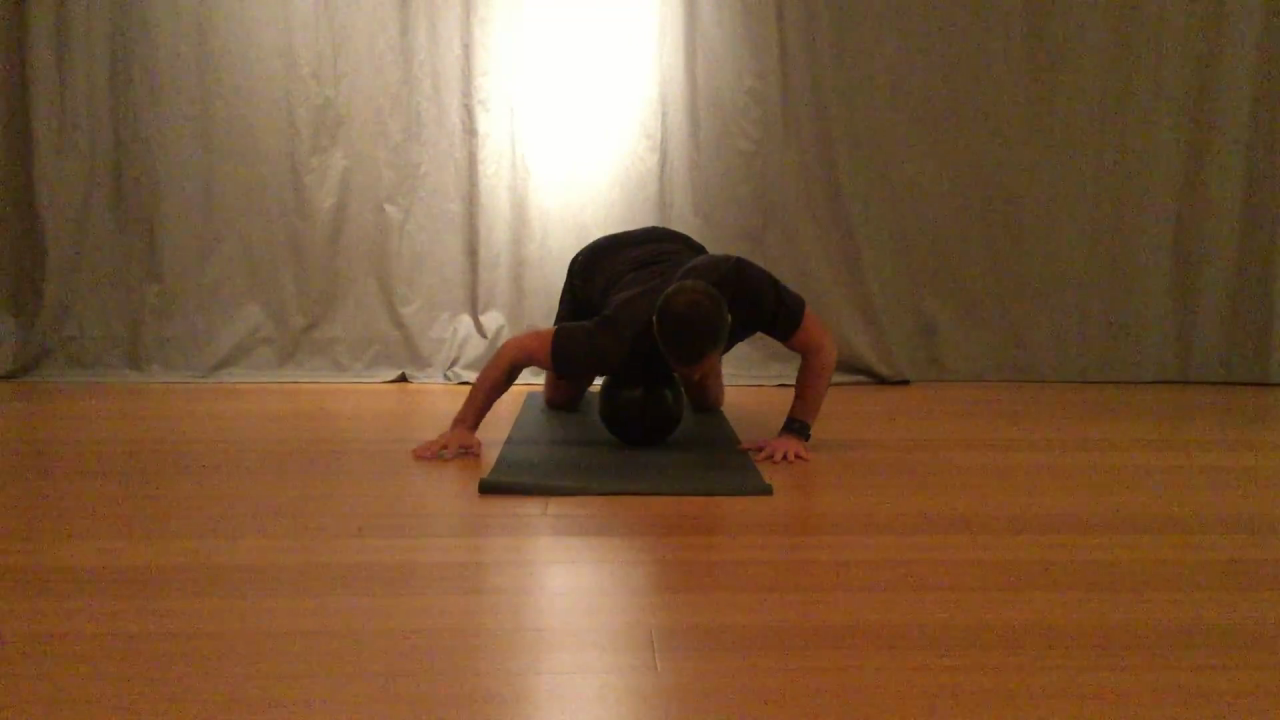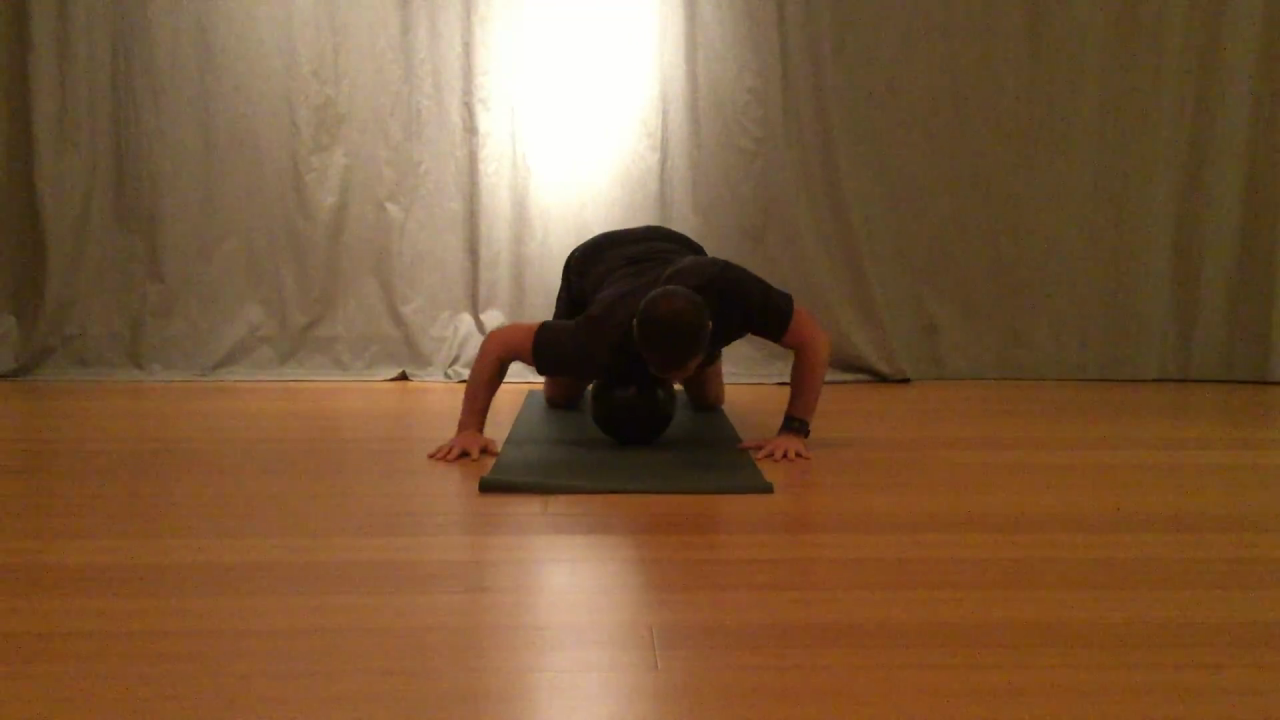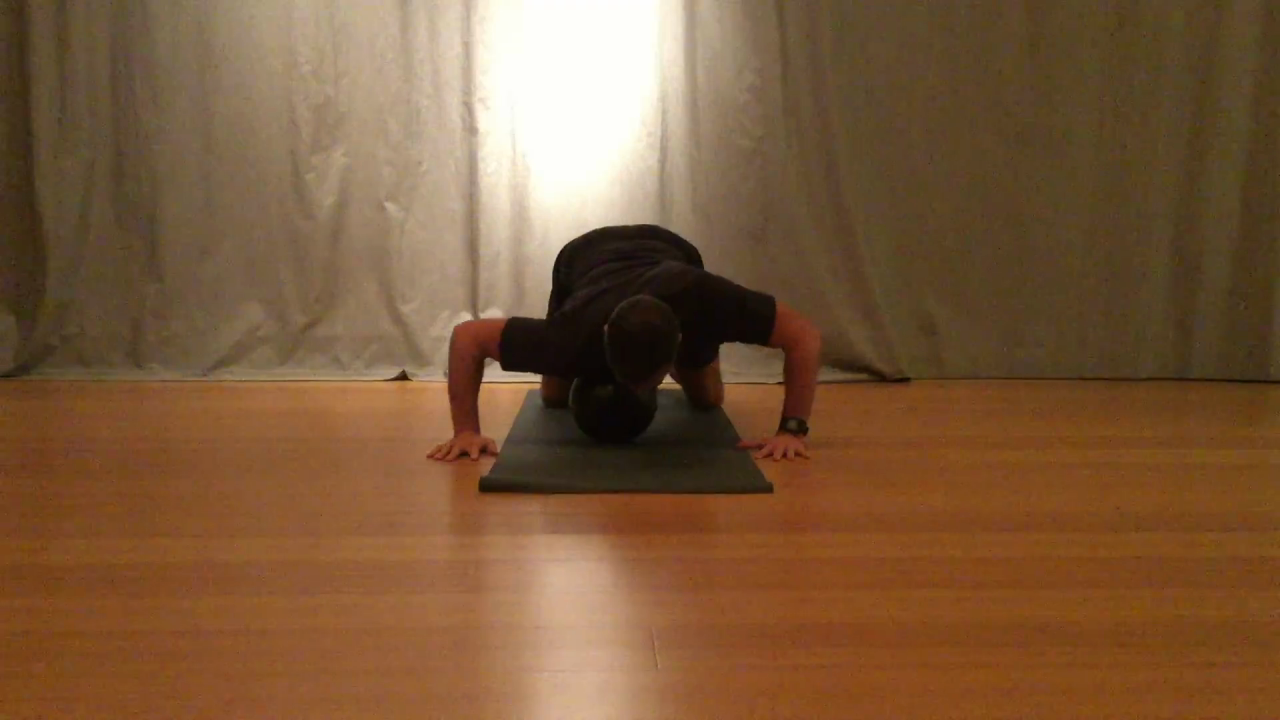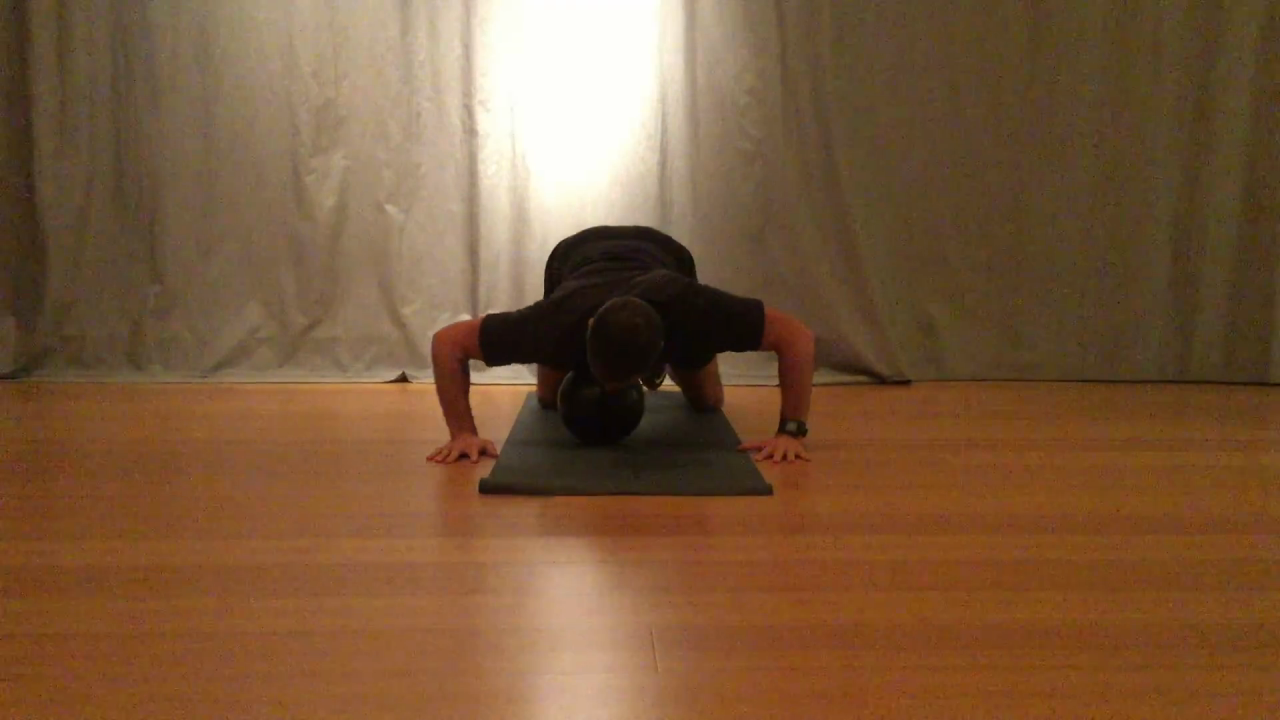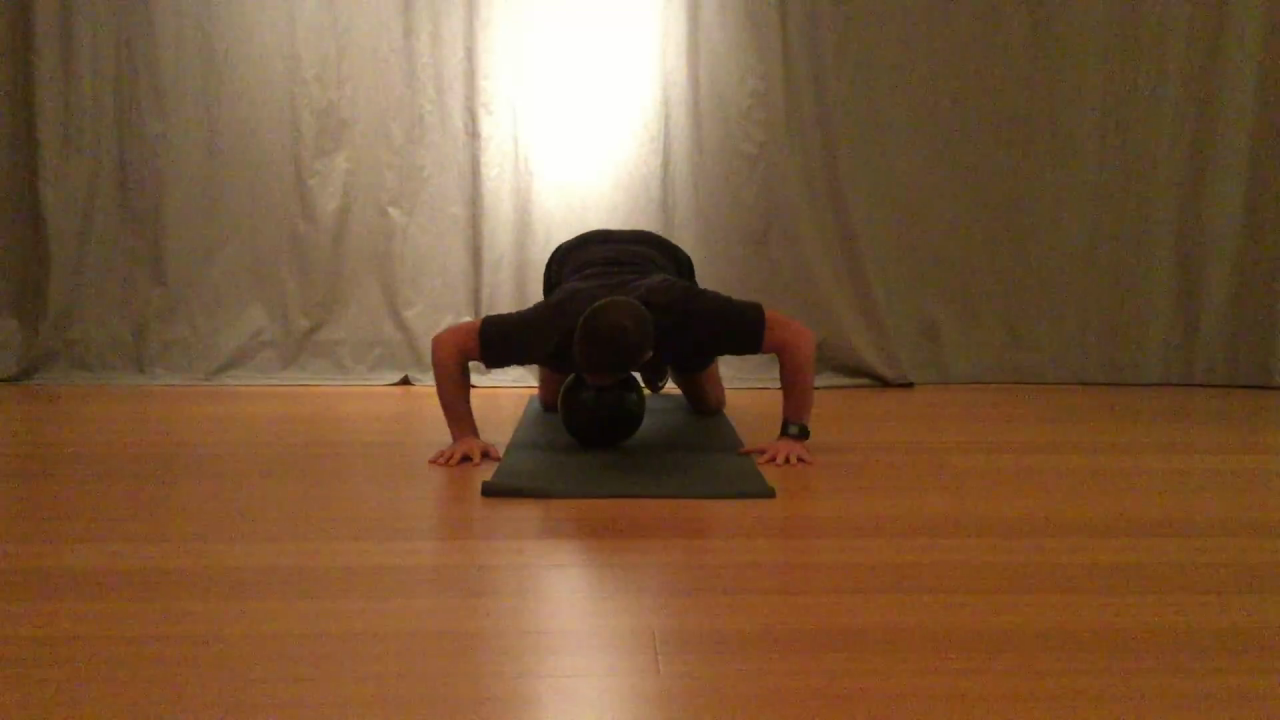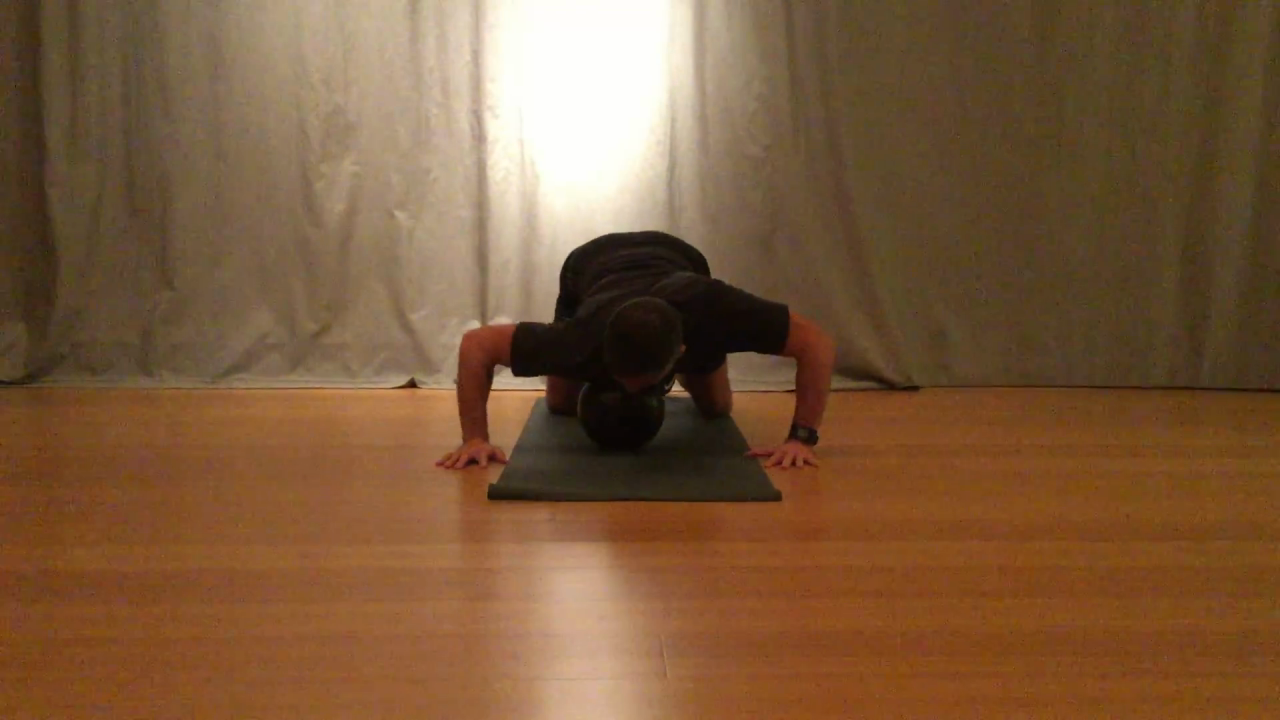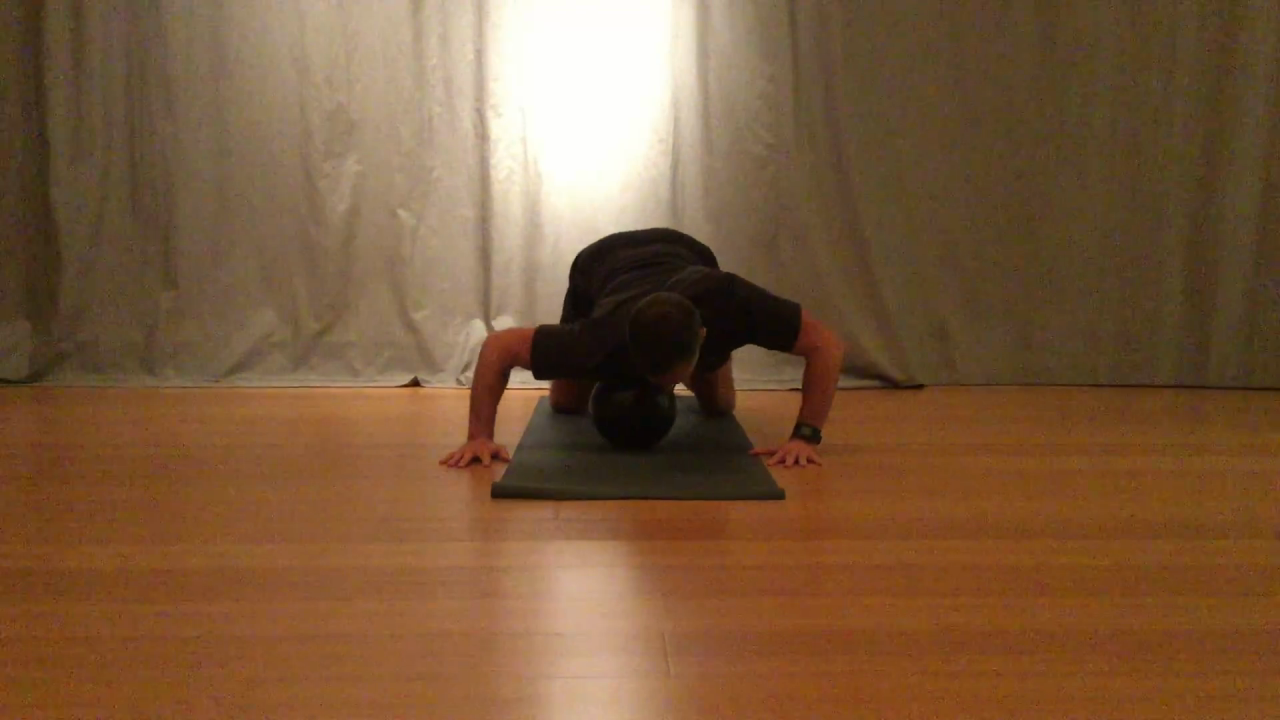
dt=0.4s
person 1, frame 1
left shoulder: (743, 286)
right shoulder: (622, 334)
left elbow: (821, 347)
right elbow: (518, 348)
left wrist: (795, 431)
right wrist: (463, 425)
left hip: (676, 254)
right hip: (596, 267)
left knee: (709, 402)
right knee: (560, 399)
right ankle: (609, 358)
person 1, frame 2
left shoulder: (727, 290)
right shoulder: (604, 337)
left elbow: (814, 342)
right elbow: (498, 341)
left wrist: (794, 429)
right wrist: (470, 428)
left hip: (675, 253)
right hip: (592, 264)
left knee: (709, 400)
right knee: (560, 398)
person 1, frame 3
left shoulder: (701, 299)
right shoulder: (575, 336)
left elbow: (804, 337)
right elbow: (466, 336)
left wrist: (792, 429)
right wrist: (466, 429)
left hip: (668, 253)
right hip: (582, 258)
left knee: (708, 398)
right knee: (555, 397)
left ankle: (682, 374)
person 1, frame 4
left shoulder: (688, 308)
right shoulder: (559, 323)
left elbow: (797, 338)
right elbow: (446, 341)
left wrist: (791, 431)
right wrist: (462, 432)
left hip: (662, 256)
left knee: (708, 400)
right knee: (550, 399)
left ankle: (668, 367)
person 1, frame 5
left shoulder: (684, 310)
right shoulder: (555, 324)
left elbow: (798, 339)
right elbow: (446, 344)
left wrist: (793, 433)
right wrist: (464, 435)
left hip: (661, 259)
left knee: (709, 403)
right knee: (552, 402)
left ankle: (665, 367)
person 1, frame 6
left shoulder: (711, 309)
right shoulder: (585, 338)
left elbow: (818, 345)
right elbow: (475, 344)
left wrist: (801, 437)
right wrist: (475, 438)
left hip: (676, 260)
right hip: (590, 265)
left knee: (716, 406)
right knee: (560, 405)
left ankle: (684, 376)
person 1, frame 7
left shoulder: (727, 301)
right shoulder: (604, 337)
left elbow: (827, 346)
right elbow: (496, 346)
left wrist: (805, 436)
right wrist: (480, 436)
right hip: (599, 265)
left knee: (719, 404)
right knee: (565, 403)
